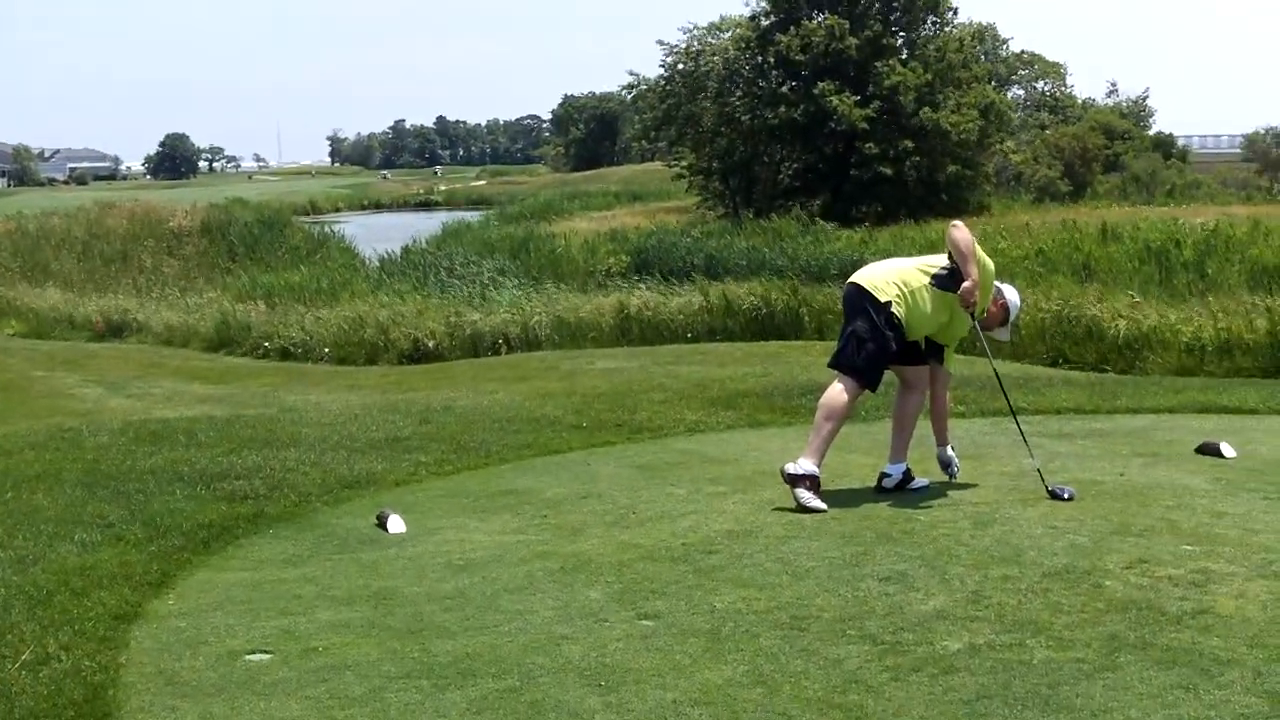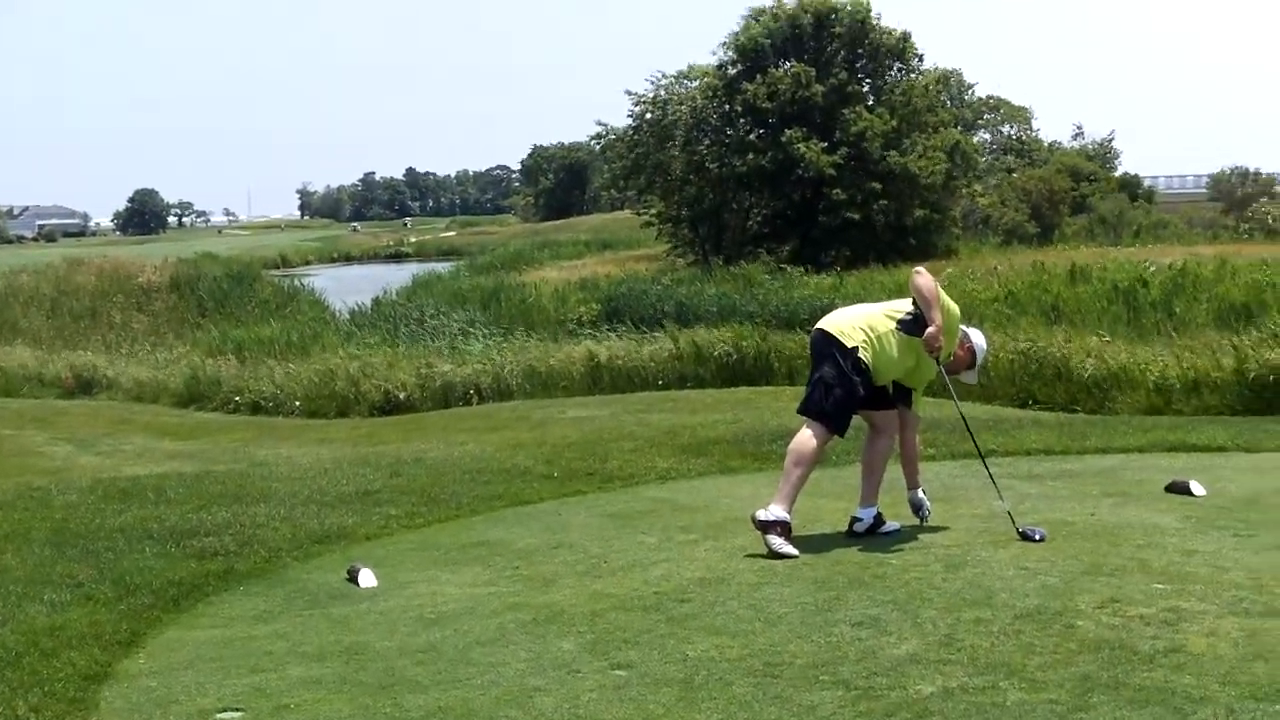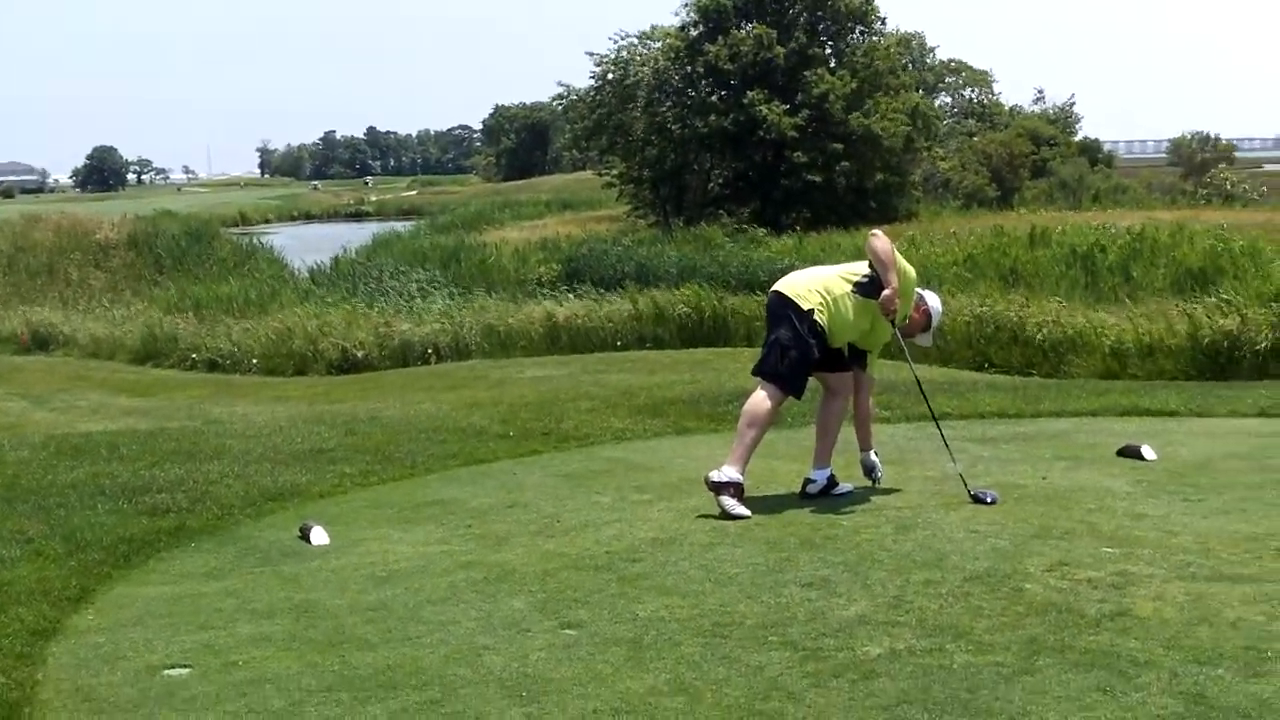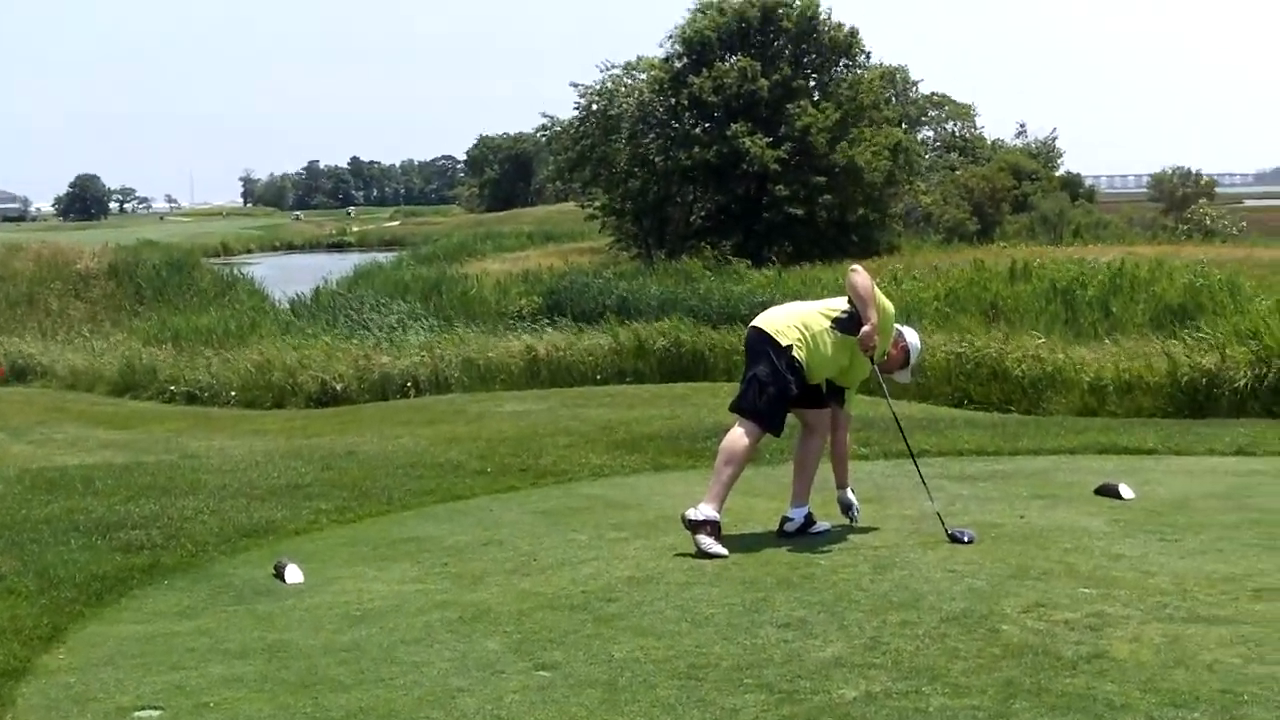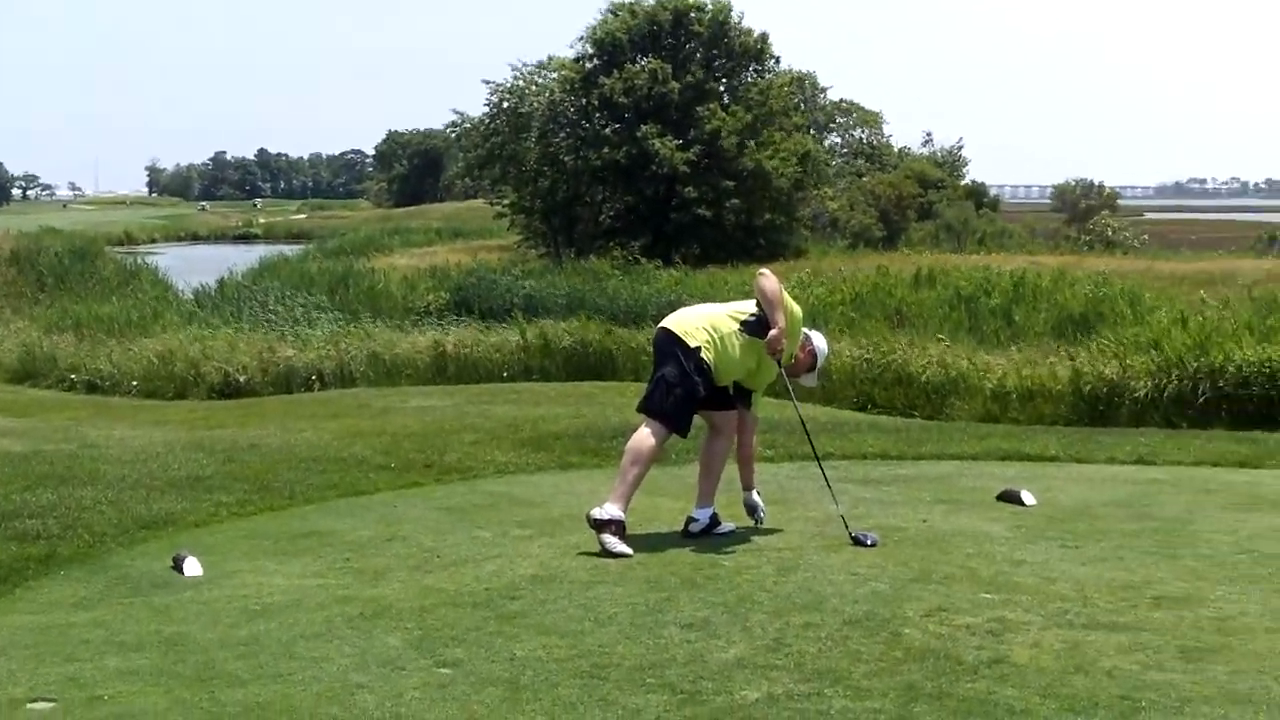
dt=0.2s
person 1, frame 1
left shoulder: (953, 325)
right shoulder: (985, 274)
left elbow: (938, 388)
right elbow: (955, 228)
left wrist: (943, 447)
right wrist: (971, 279)
right hip: (877, 293)
left knee: (917, 380)
right knee: (852, 382)
left ankle: (895, 472)
right ankle: (804, 470)
person 1, frame 2
left shoulder: (921, 369)
right shoulder: (951, 317)
left elbow: (908, 432)
right elbow: (918, 274)
left wrist: (915, 490)
right wrist: (935, 325)
right hip: (844, 339)
left knee: (886, 424)
right knee: (820, 428)
left ankle: (866, 516)
right ankle: (775, 516)
person 1, frame 3
left shoulder: (877, 331)
right shoulder: (906, 279)
left elbow: (861, 394)
right elbow: (876, 237)
left wrist: (867, 452)
right wrist: (890, 287)
right hip: (800, 301)
left knee: (841, 386)
right knee: (774, 390)
left ankle: (819, 477)
right ankle: (728, 477)
person 1, frame 4
left shoulder: (855, 367)
right shoulder: (885, 316)
left elbow: (839, 431)
right elbow: (855, 272)
left wrist: (843, 490)
right wrist: (870, 324)
right hip: (779, 336)
left knee: (819, 423)
right knee: (752, 427)
left ankle: (797, 516)
right ankle: (705, 515)
person 1, frame 5
left shoulder: (762, 370)
right shoulder: (793, 320)
left elbow: (745, 434)
right elbow: (763, 276)
left wrist: (749, 492)
right wrist: (778, 327)
right hip: (687, 338)
left knee: (726, 424)
right knee: (659, 427)
left ankle: (702, 516)
right ankle: (610, 514)
